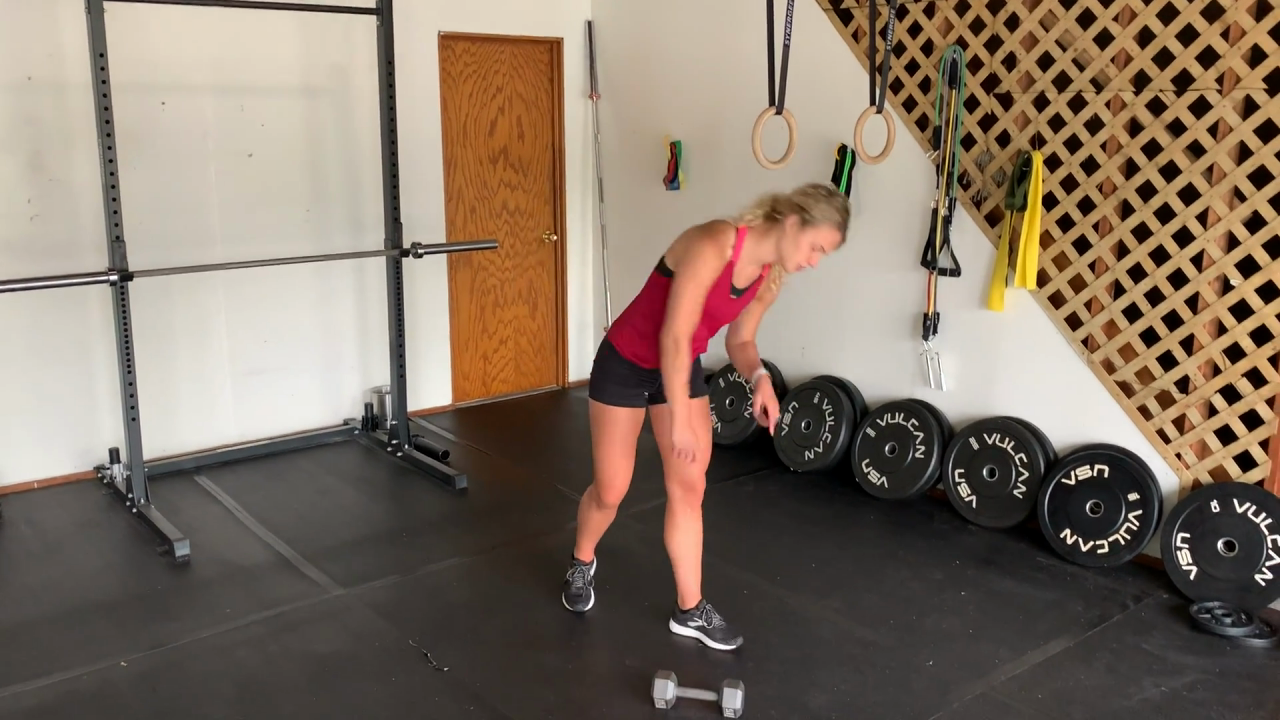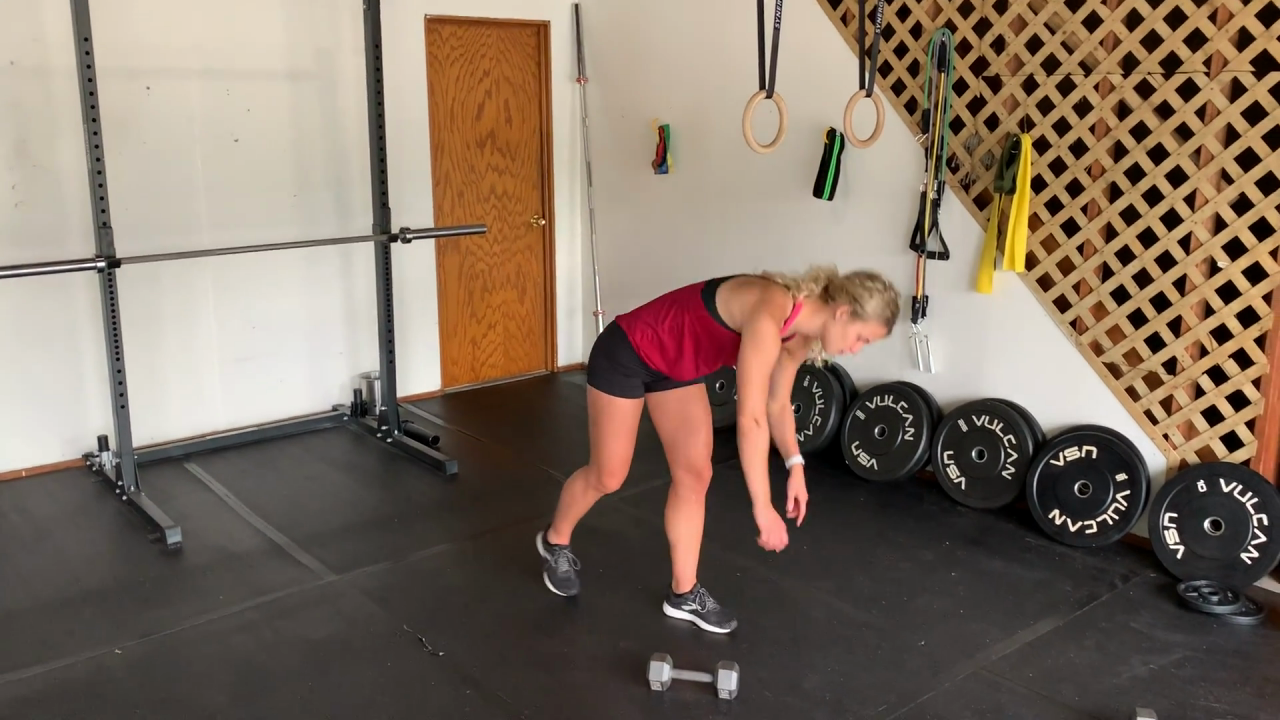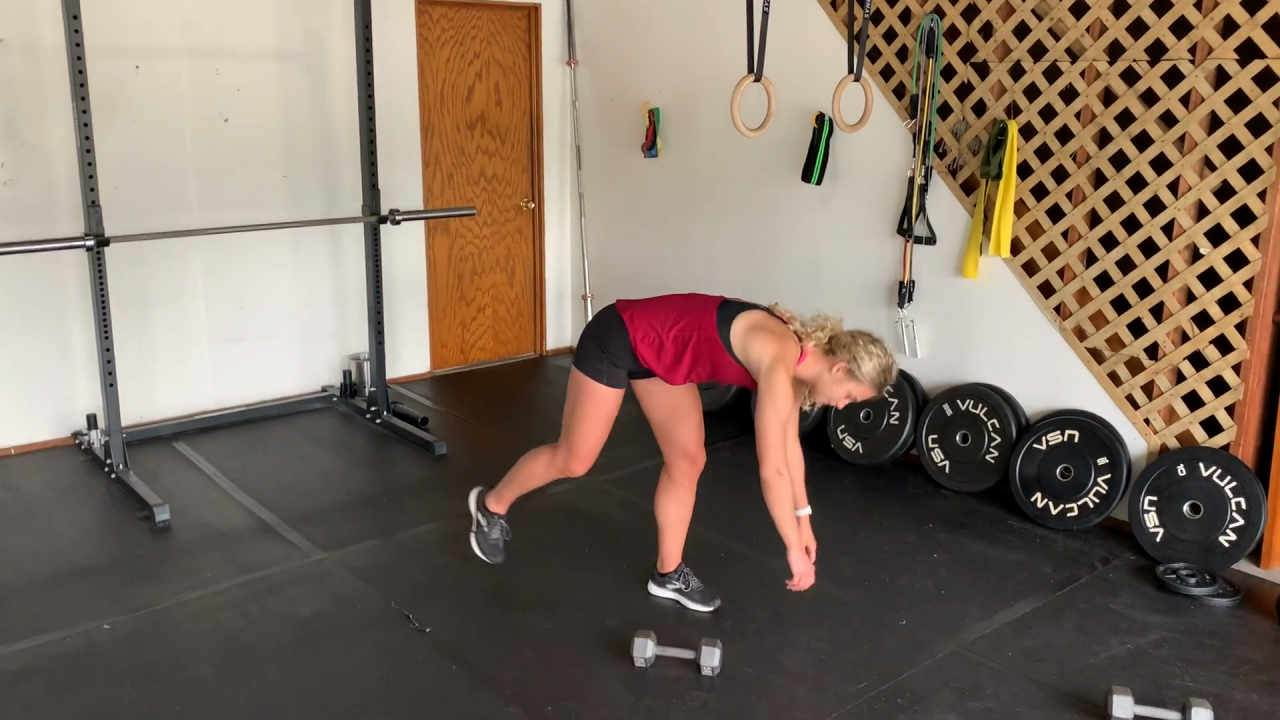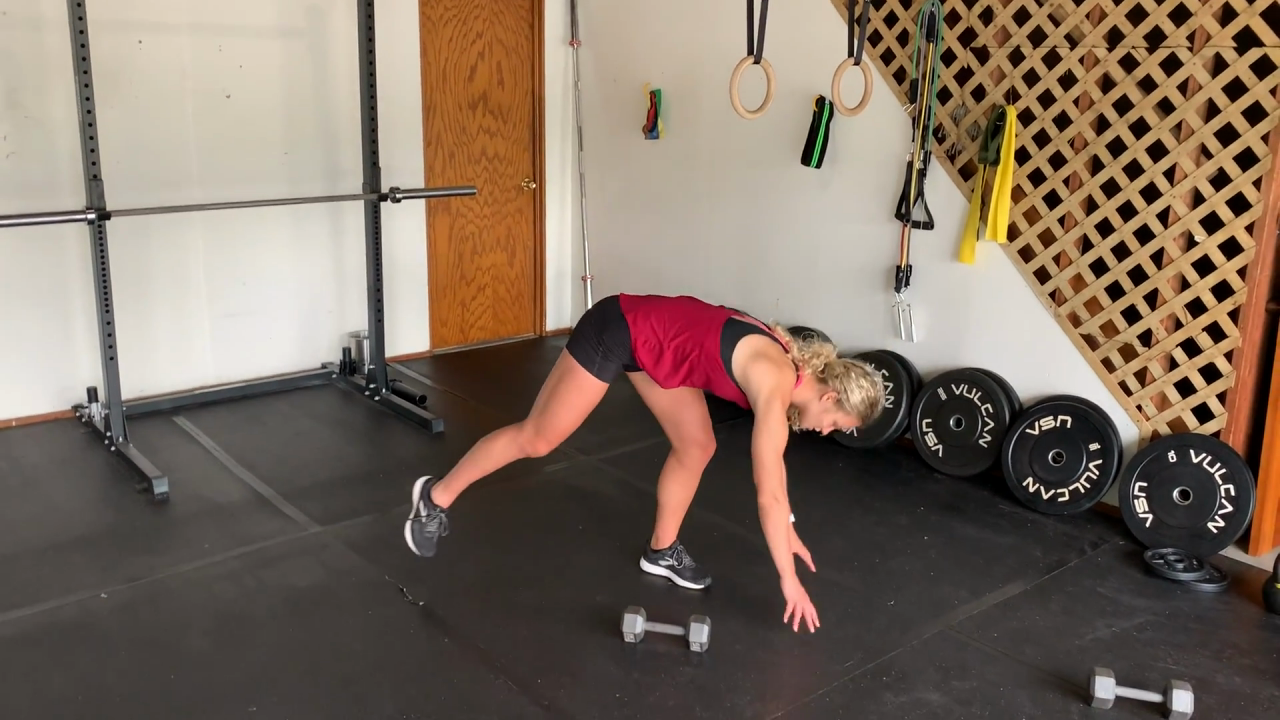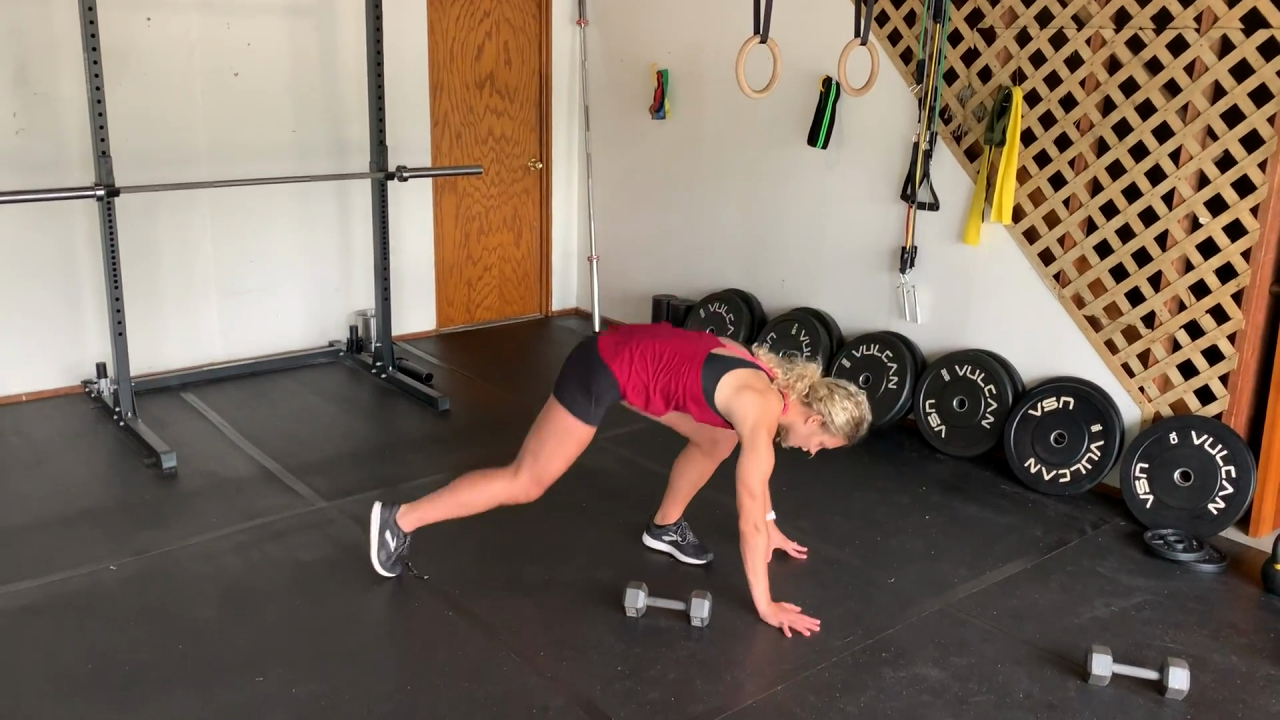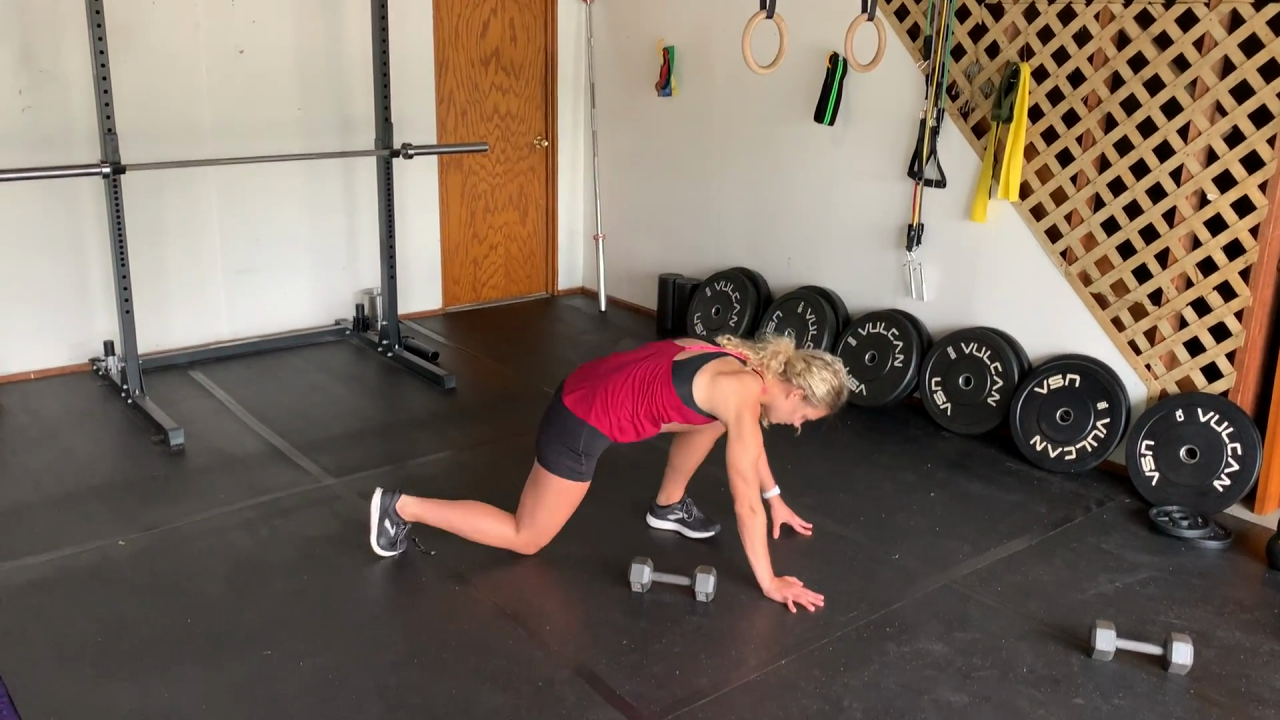
dt=0.3s
person 1, frame 1
left shoulder: (769, 277)
right shoulder: (711, 246)
left elbow: (739, 341)
right elbow: (675, 336)
left wrist: (759, 377)
right wrist: (680, 424)
left hip: (682, 367)
right hip: (625, 362)
left knee: (689, 485)
right knee: (610, 490)
left ankle: (690, 609)
right ankle: (582, 562)
person 1, frame 2
left shoulder: (802, 329)
right shoulder: (770, 313)
left elbow: (778, 404)
right elbow: (751, 421)
left wrist: (795, 466)
right wrist: (763, 508)
left hip: (676, 363)
right hip: (626, 352)
left knee: (695, 472)
right knee: (607, 475)
left ankle: (684, 593)
right ankle: (555, 541)
person 1, frame 3
left shoulder: (798, 356)
right shoulder: (780, 358)
left elbow: (788, 442)
right elbow: (771, 468)
left wrist: (803, 516)
right wrist: (795, 550)
left hip: (657, 354)
right hip: (617, 340)
left knee: (688, 459)
right knee: (573, 461)
left ankle: (668, 572)
right ankle: (492, 505)
person 1, frame 4
left shoulder: (794, 369)
right shoulder: (777, 385)
left elbow: (771, 460)
right elbow: (768, 494)
left wrist: (785, 529)
right wrist: (789, 580)
left hip: (649, 339)
right hip: (617, 331)
left knee: (697, 446)
right knee: (538, 437)
left ankle: (661, 550)
right ankle: (436, 497)
person 1, frame 5
left shoulder: (778, 386)
right shoulder: (763, 409)
left elbow: (754, 468)
right elbow: (749, 520)
left wrist: (769, 528)
right wrist: (765, 605)
left hip: (626, 356)
right hip: (603, 372)
left knee: (718, 441)
right knee: (524, 484)
left ankle: (664, 527)
right ankle: (400, 519)
person 1, frame 6
left shoulder: (744, 362)
right shoulder: (742, 393)
left elbow: (746, 437)
right elbow: (745, 505)
left wrist: (776, 499)
right wrist: (770, 583)
left hip: (584, 392)
right hip: (580, 426)
right knee: (525, 538)
left ankle: (668, 506)
right ankle: (399, 507)
